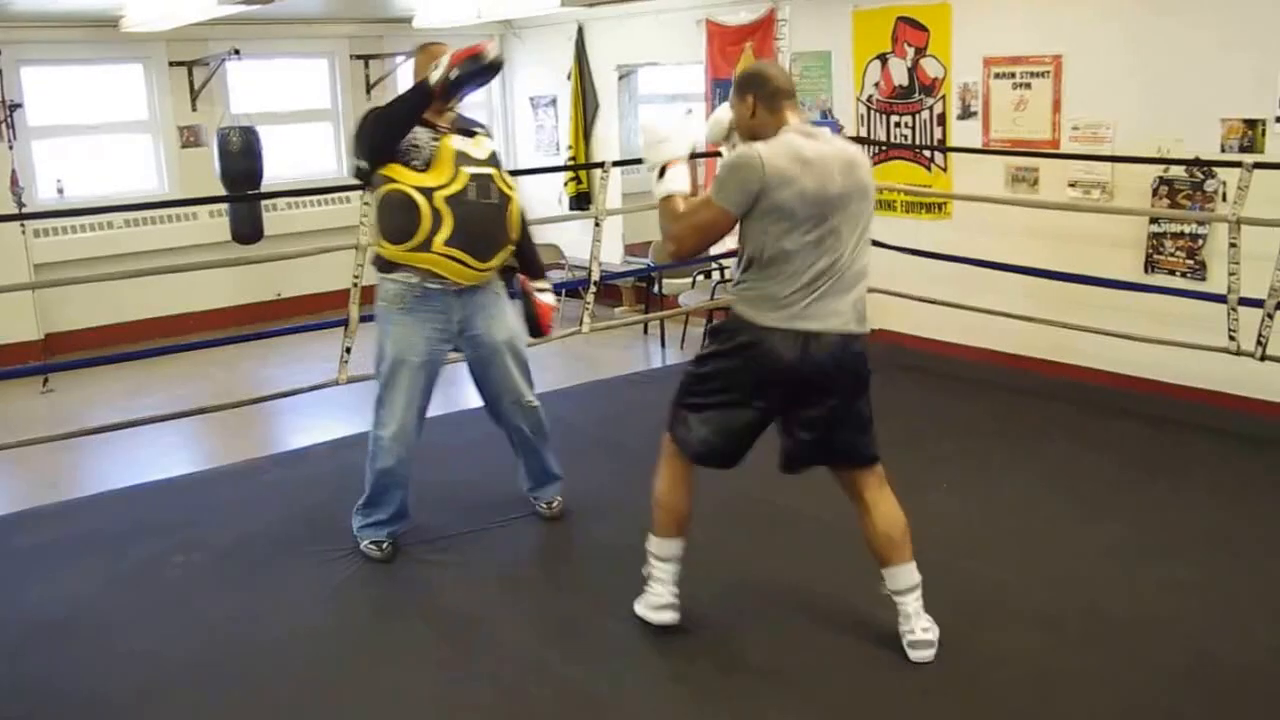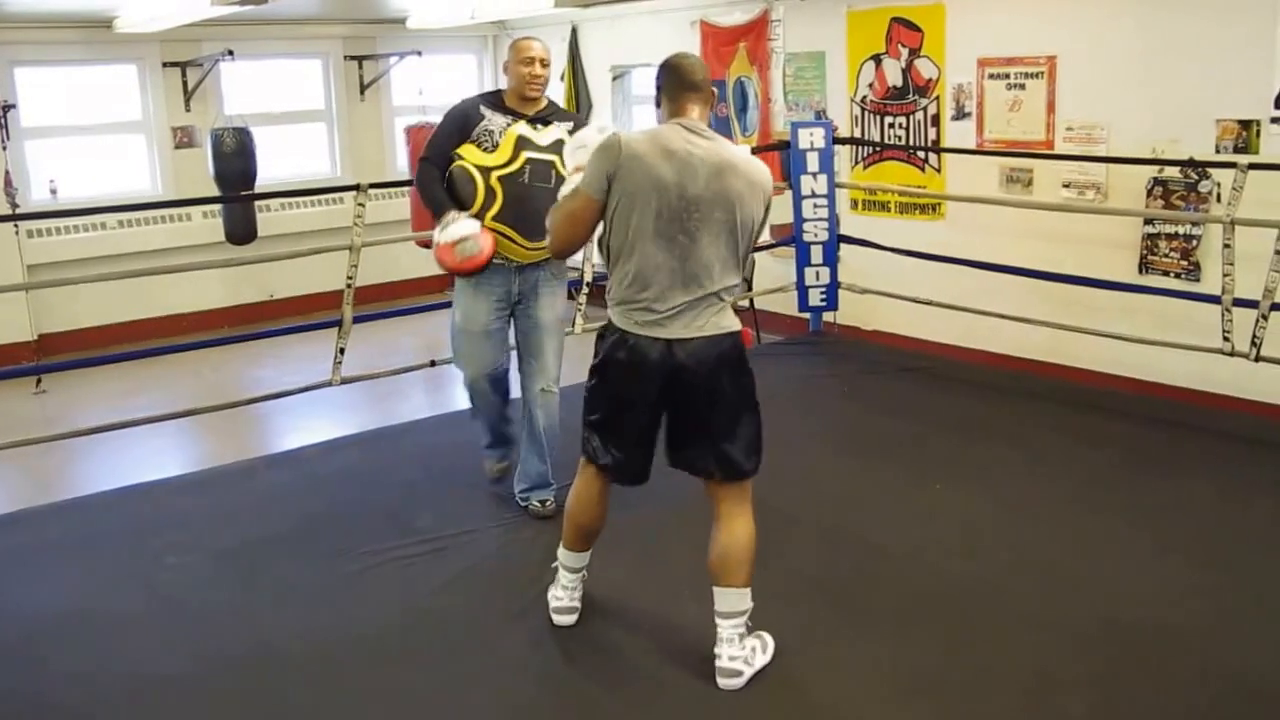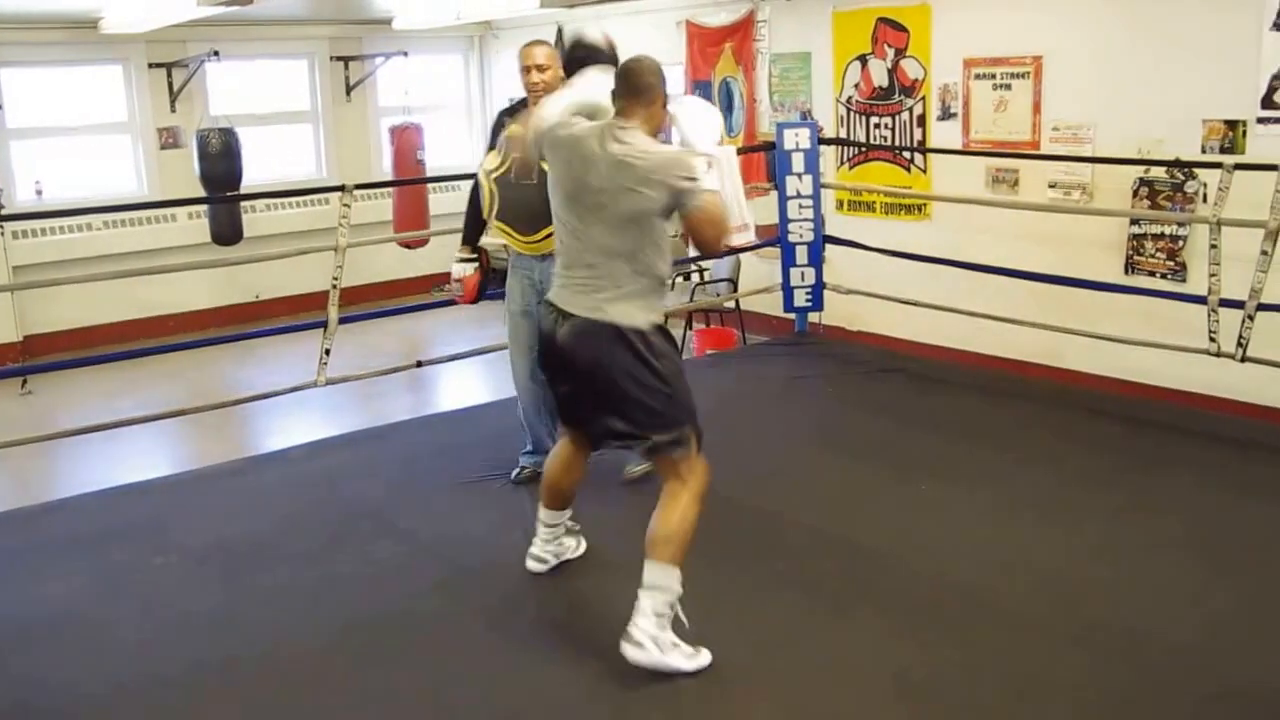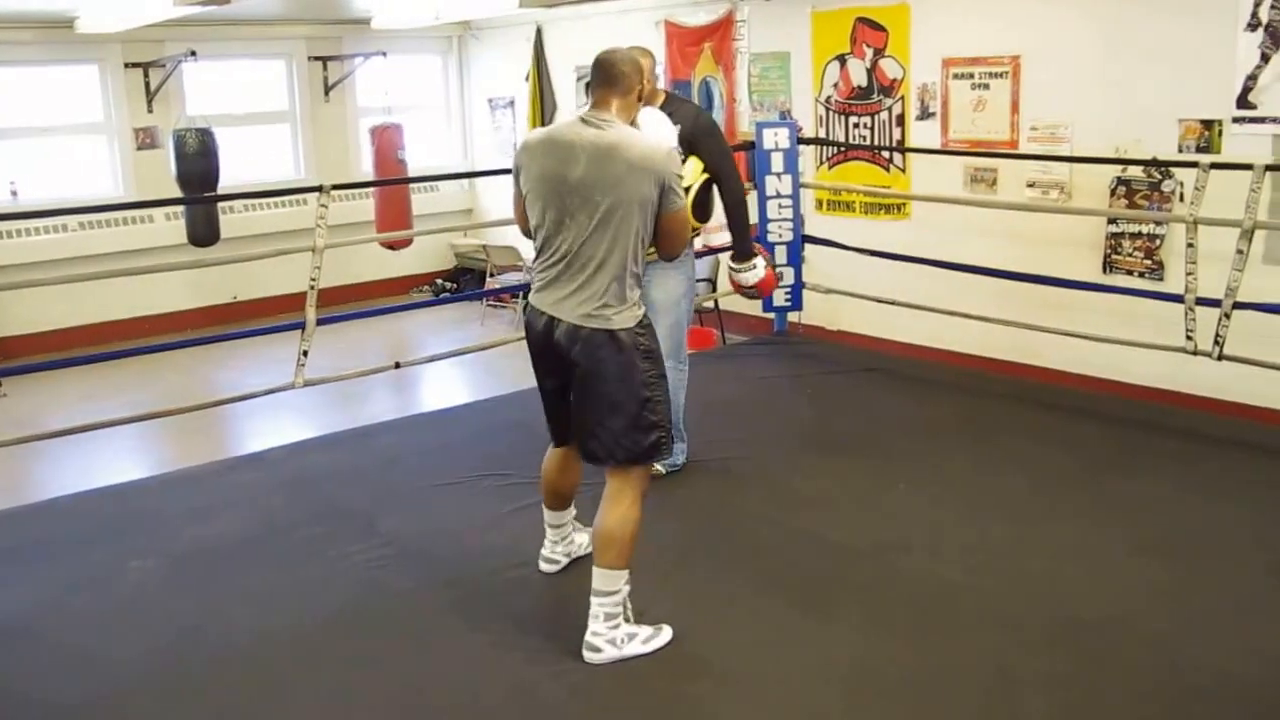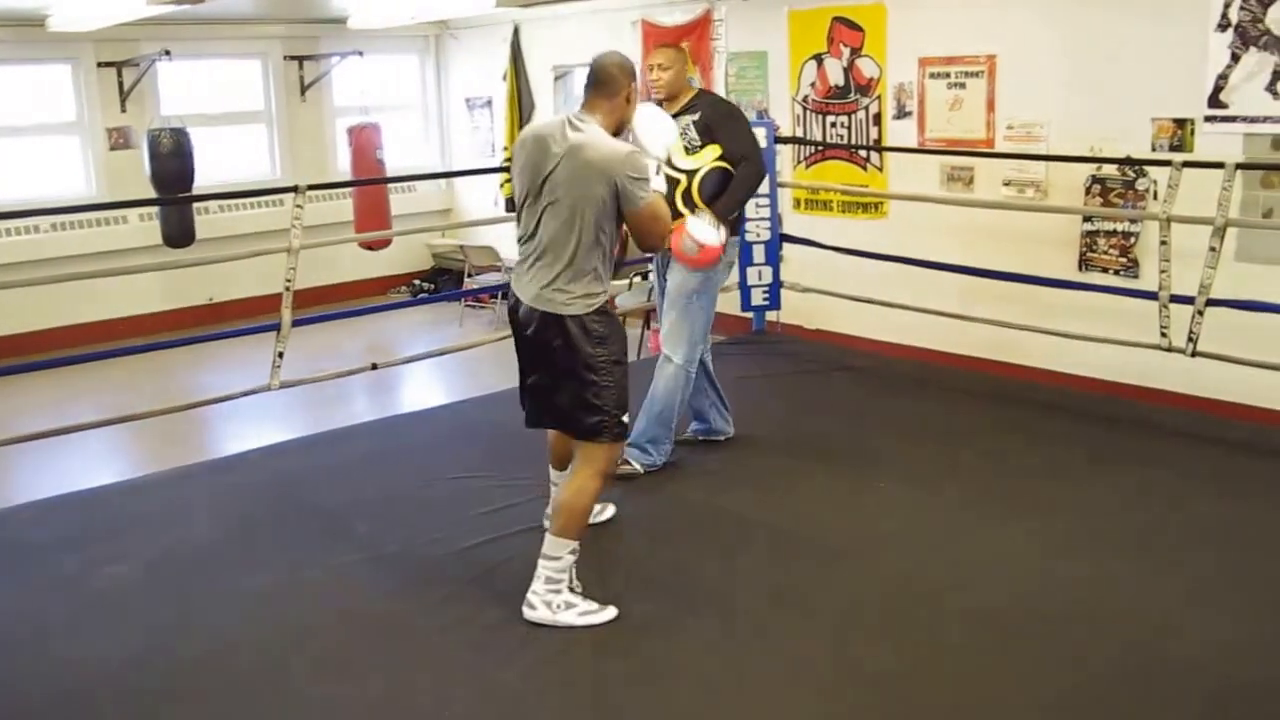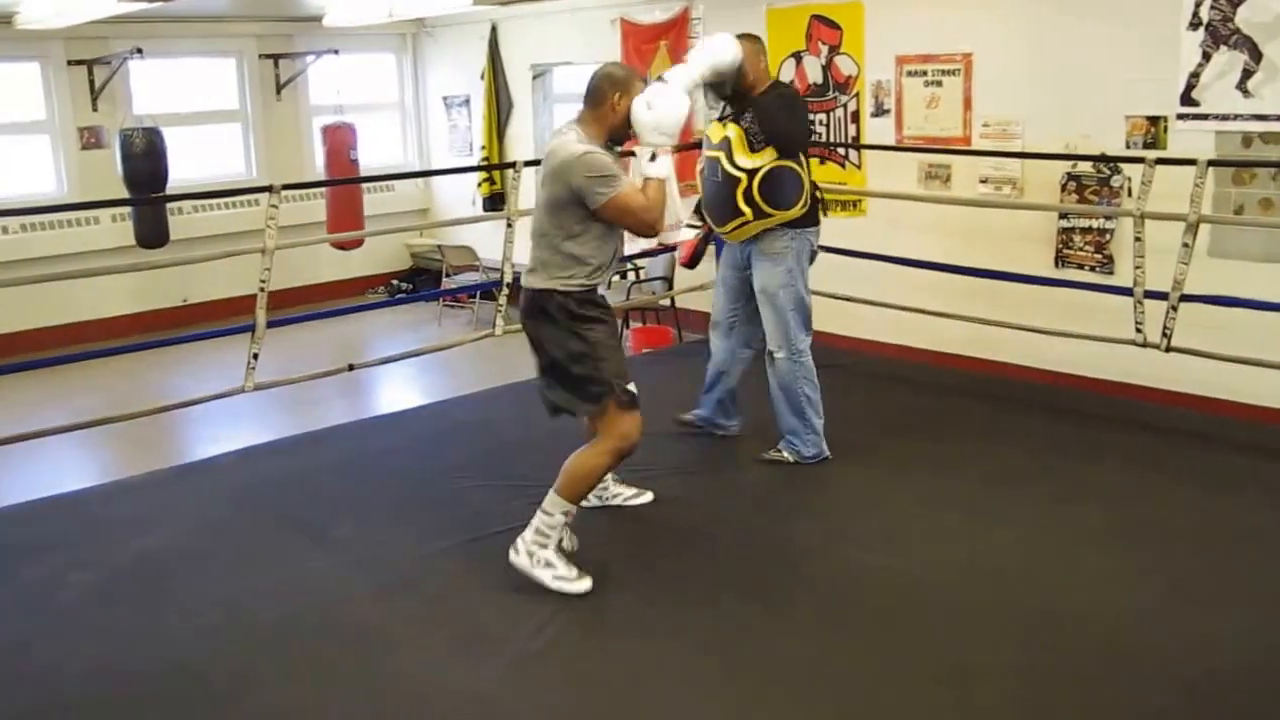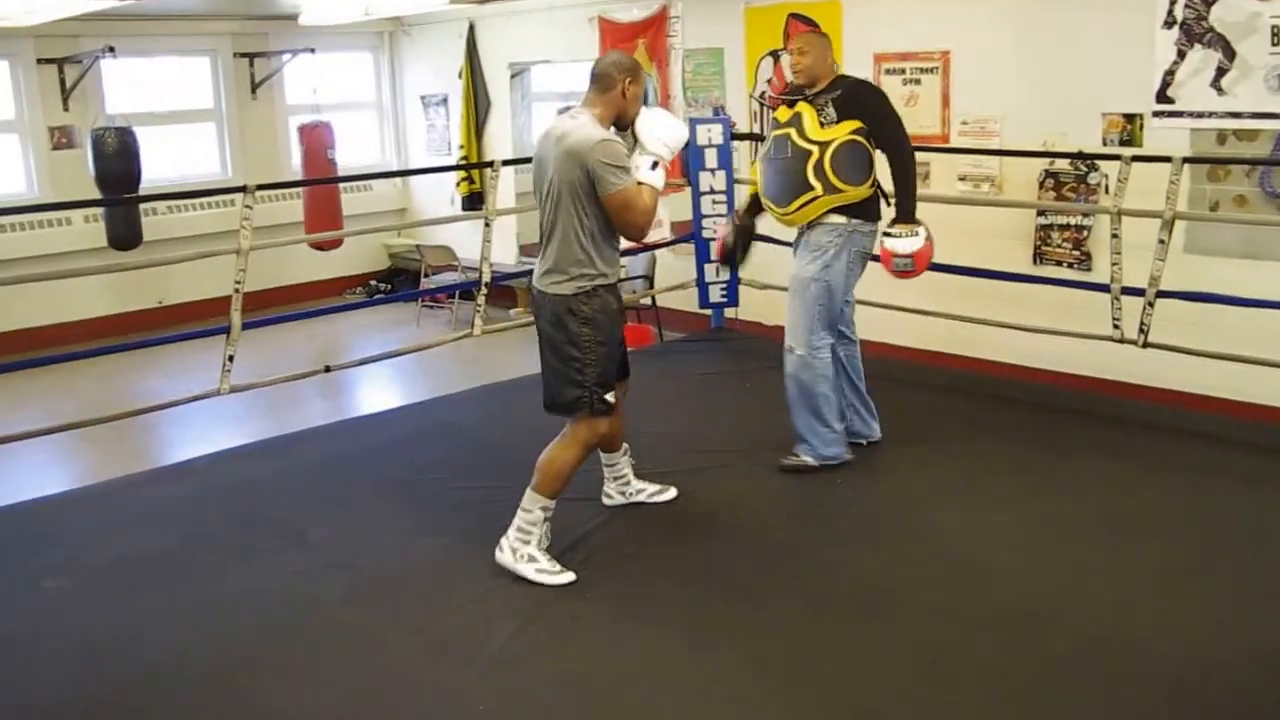
dt=0.7s
person 1, frame 1
left shoulder: (755, 162)
right shoulder: (855, 159)
left elbow: (681, 244)
left wrist: (670, 173)
left hip: (759, 339)
right hip: (839, 343)
left knee: (677, 451)
right knee: (866, 480)
left ankle: (663, 592)
right ankle: (915, 622)
person 1, frame 2
left shoulder: (620, 150)
right shoulder: (754, 173)
left elbow: (560, 243)
left wrist: (576, 184)
left hip: (630, 344)
right hip: (713, 348)
left knee: (596, 471)
right knee: (732, 496)
left ankle: (566, 593)
right ankle: (733, 646)
person 1, frame 3
left shoulder: (567, 139)
right shoulder: (670, 163)
left elbow: (531, 126)
right elbow: (713, 241)
left wrist: (576, 89)
left hip: (562, 321)
right hip: (625, 333)
left knee: (576, 430)
right knee: (687, 473)
left ankle: (546, 542)
right ankle: (651, 629)
person 1, frame 4
left shoulder: (534, 146)
right shoulder: (656, 158)
right elbow: (673, 247)
left hip: (544, 317)
right hip: (609, 330)
left knee: (568, 439)
right knee: (628, 475)
left ankle: (558, 543)
right ankle: (607, 628)
person 1, frame 5
left shoulder: (531, 138)
right shoulder: (622, 159)
right elbow: (653, 239)
right wrist: (653, 171)
left hip: (526, 301)
right hip: (576, 315)
left knee: (567, 413)
right knee: (598, 453)
left ankle: (567, 504)
right ankle: (550, 590)
person 1, frame 6
left shoulder: (581, 139)
right shoulder: (583, 161)
left elbow: (623, 151)
right elbow: (649, 220)
right wrist: (659, 152)
left hip: (576, 296)
right hip: (561, 304)
left knee: (616, 400)
right knee: (621, 430)
left ankle: (601, 484)
right ankle: (537, 543)
person 1, frame 7
left shoulder: (556, 132)
right shoulder: (602, 146)
right elbow: (636, 225)
left wrist: (639, 159)
right wrist: (653, 162)
left hip: (567, 287)
right hip: (579, 296)
left knee: (612, 391)
right knee: (585, 426)
left ankle: (621, 483)
right ankle: (521, 541)
person 2, frame 1
left shoulder: (475, 132)
right shoulder: (389, 126)
left elbow: (505, 203)
right elbow: (370, 145)
left wrist: (534, 274)
right wrist: (434, 84)
left hip: (483, 294)
right hip: (415, 298)
left knee: (516, 399)
right knee: (398, 421)
left ankle: (544, 484)
right ankle: (378, 522)
person 2, frame 2
left shoulder: (570, 127)
right shoulder: (471, 113)
right elbow: (428, 167)
right wrist: (447, 215)
left hip: (546, 271)
right hip: (484, 269)
left knee: (542, 382)
right knee: (482, 369)
left ankle: (535, 483)
right ankle: (500, 444)
person 2, frame 3
right shoulder: (506, 120)
right elbow: (485, 184)
right wrist: (468, 248)
right hip: (522, 261)
right knee: (526, 364)
right ankle: (539, 452)
person 2, frame 4
left shoulder: (690, 120)
left elbow: (731, 183)
left wrist: (744, 249)
left hip: (668, 257)
left knee: (666, 355)
left ankle: (668, 449)
person 2, frame 5
left shoulder: (714, 112)
left elbow: (752, 168)
left wrist: (719, 216)
right hip: (666, 246)
left knee: (677, 349)
right knee: (687, 343)
left ankle: (647, 449)
right ankle: (713, 422)
person 2, frame 6
left shoulder: (784, 102)
right shoulder: (729, 109)
left elbow: (793, 143)
left wrist: (750, 93)
right wrist: (702, 225)
left hip: (783, 238)
right hip: (742, 237)
left knee: (785, 344)
right knee: (728, 327)
left ankle: (805, 442)
right ankle: (716, 413)
person 2, frame 7
left shoulder: (857, 94)
right shoulder: (794, 108)
left elbow: (899, 149)
right elbow: (776, 171)
left wrist: (905, 214)
right wrist: (745, 219)
left hip: (841, 229)
right hip: (816, 231)
left knee: (805, 340)
right knee: (836, 335)
left ankle: (822, 444)
right ankle: (859, 426)
